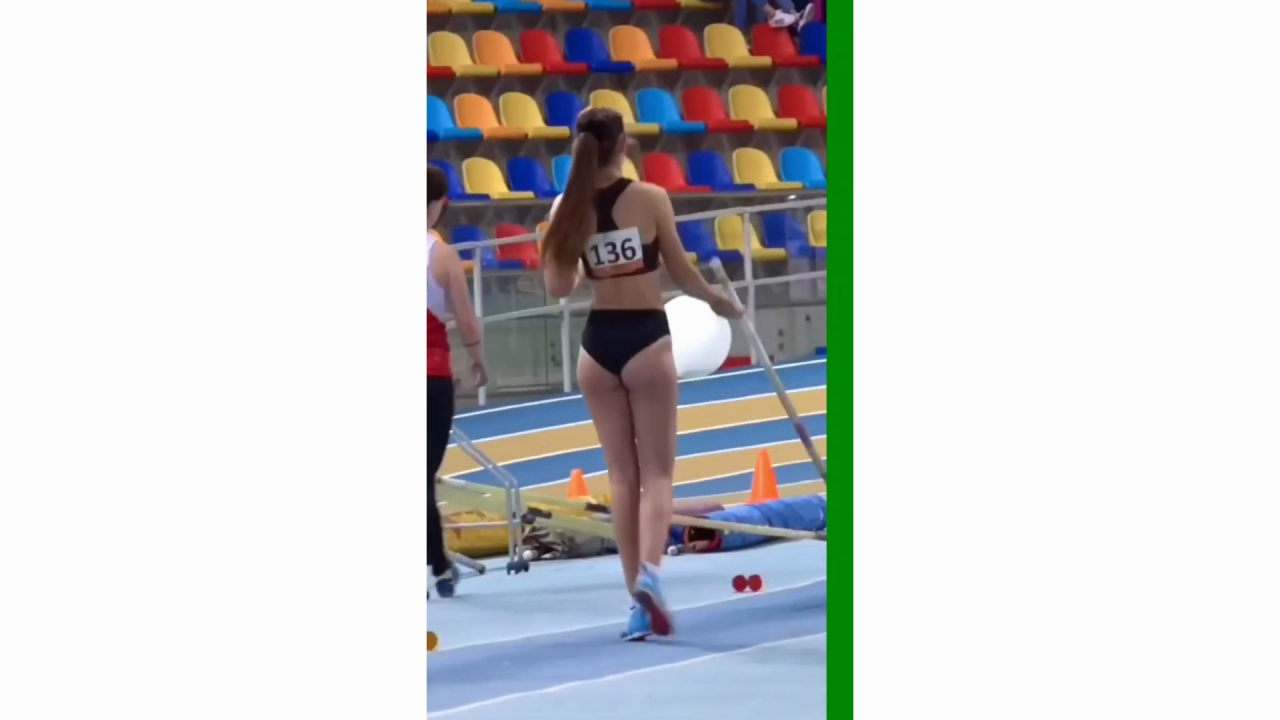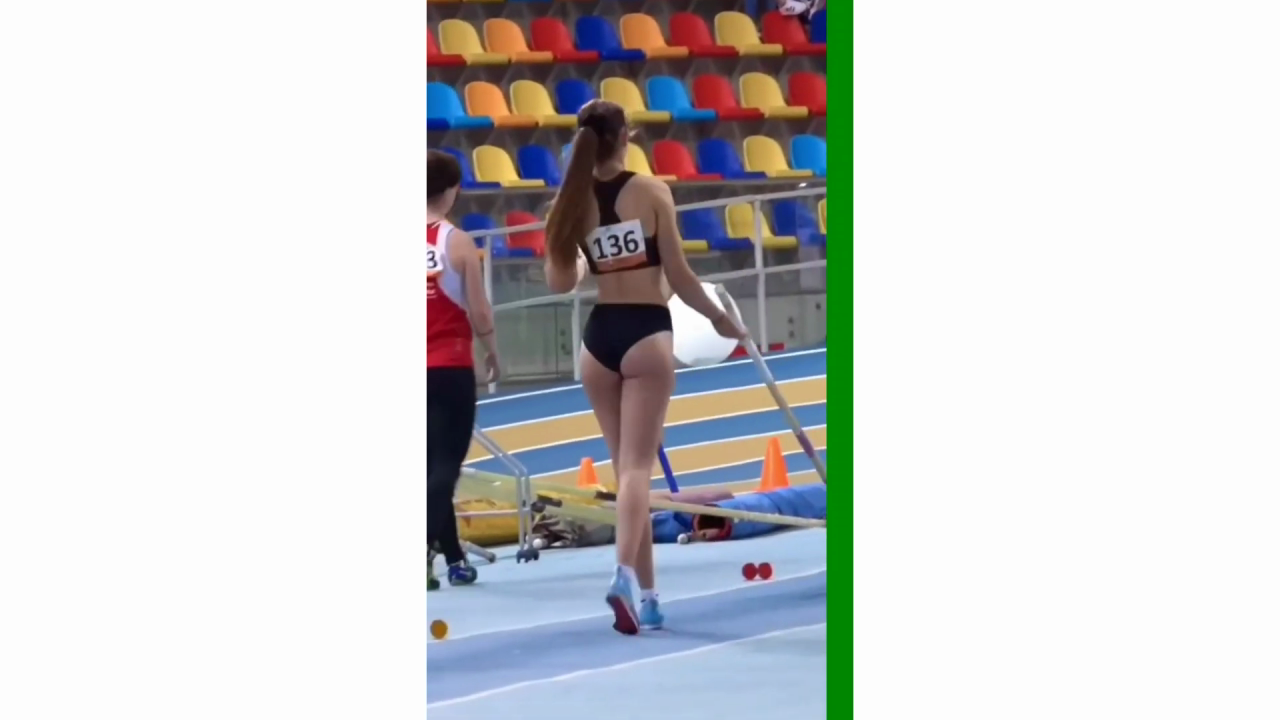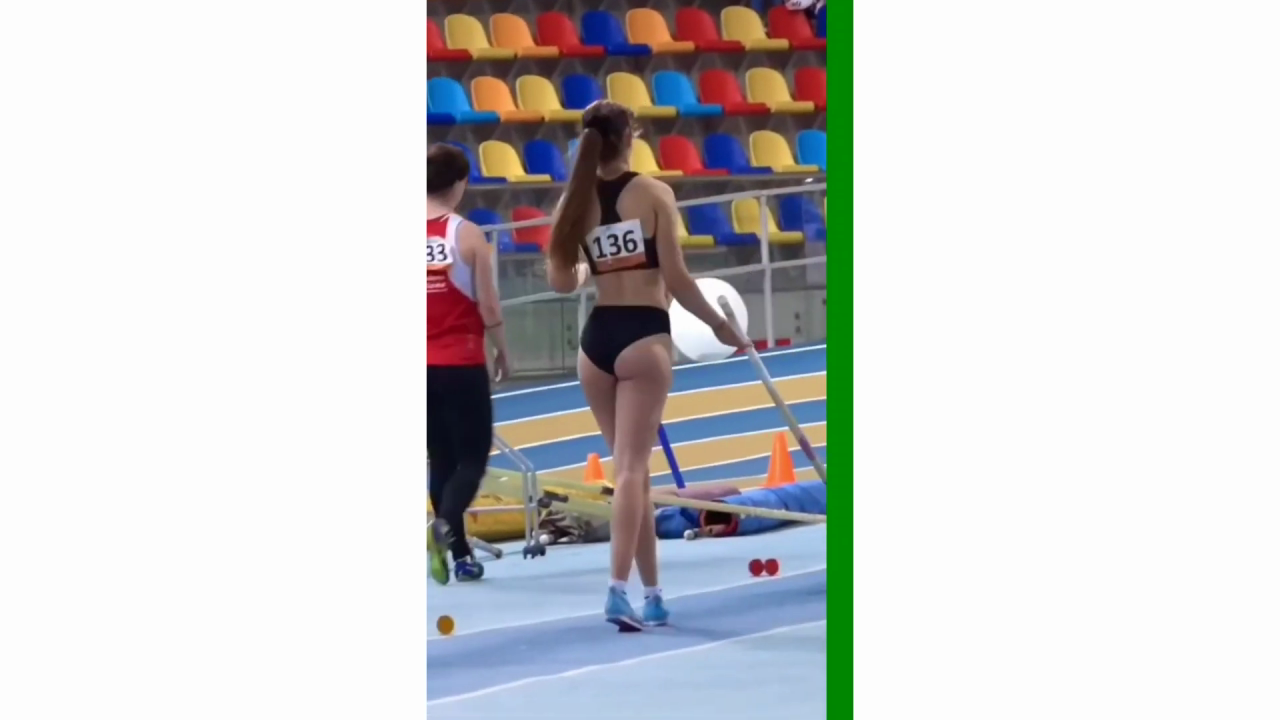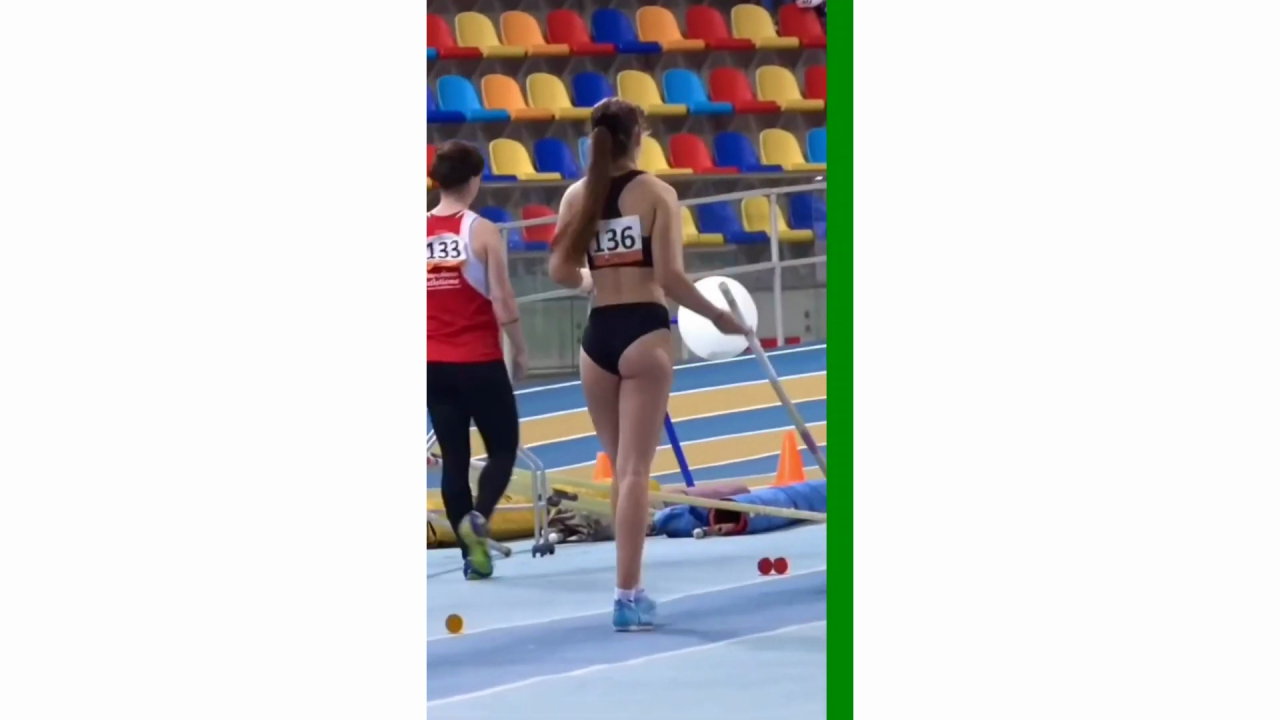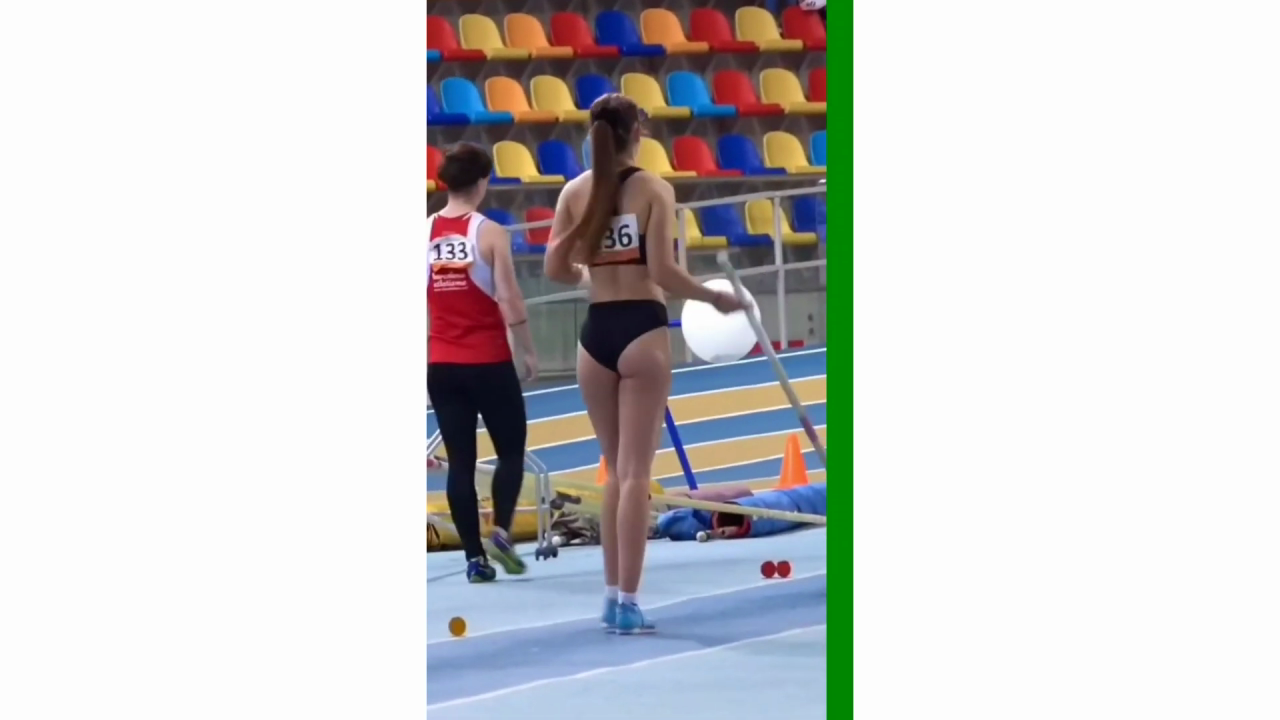
dt=0.1s
person 1, frame 1
left shoulder: (568, 206)
right shoulder: (652, 199)
left elbow: (558, 288)
right elbow: (683, 275)
right wrist: (720, 301)
left hip: (598, 342)
right hip: (646, 340)
left knee: (623, 478)
right knee: (654, 473)
left ankle: (639, 601)
right ankle: (649, 577)
person 1, frame 2
left shoulder: (570, 199)
right shoulder: (653, 191)
left elbow: (559, 282)
right elbow: (678, 275)
right wrist: (719, 317)
left hip: (600, 337)
right hip: (647, 334)
left knee: (626, 469)
right knee: (639, 466)
left ankle: (644, 595)
right ankle: (626, 577)
person 1, frame 3
left shoulder: (571, 199)
right shoulder: (656, 194)
left elbow: (559, 280)
right elbow: (676, 278)
right wrist: (719, 324)
left hip: (597, 338)
right hip: (643, 337)
left knee: (627, 469)
right knee: (632, 468)
left ankle: (651, 593)
right ankle: (620, 589)
person 1, frame 4
left shoulder: (576, 196)
right shoulder: (657, 192)
left elbow: (561, 274)
right elbow: (669, 276)
right wrist: (719, 316)
left hip: (598, 337)
right hip: (645, 334)
left knee: (624, 469)
right knee: (634, 471)
left ankle: (633, 590)
right ankle: (625, 594)
person 1, frame 5
left shoulder: (574, 191)
right shoulder: (654, 189)
left elbow: (556, 269)
right elbow: (663, 273)
right wrist: (715, 296)
left hip: (596, 334)
right hip: (642, 331)
left knee: (616, 470)
right knee: (636, 473)
left ankle: (611, 591)
right ankle: (628, 602)
person 2, frame 1
right shoulder: (440, 253)
right elbow: (465, 320)
right wrist: (479, 359)
right hip: (430, 379)
left knee: (423, 473)
right knee: (422, 475)
left ankle: (442, 569)
person 2, frame 2
right shoulder: (457, 241)
right elbow: (477, 308)
right wrist: (491, 352)
left hip: (418, 370)
right hip: (450, 368)
left knee: (437, 462)
right knee: (445, 464)
left ankle: (455, 559)
right ankle: (428, 544)
person 2, frame 3
right shoulder: (468, 234)
right elbow: (488, 303)
right wrist: (501, 350)
left hip: (421, 365)
right hip: (462, 365)
left knee: (441, 460)
right knee: (474, 456)
left ankle: (462, 555)
right ankle: (442, 526)
person 2, frame 4
left shoulder: (420, 231)
right shoulder: (482, 231)
left elbow: (420, 300)
right elbow: (502, 299)
right wrist: (519, 348)
left hip: (434, 363)
right hip: (479, 362)
left knee: (453, 458)
right knee: (503, 448)
left ankle: (470, 553)
right ankle: (476, 518)
person 2, frame 5
left shoulder: (426, 234)
right shoulder: (490, 233)
right elbow: (509, 300)
right wrist: (529, 352)
left hip: (442, 365)
right hip: (489, 363)
left knee: (460, 462)
right knee: (511, 454)
left ankle: (475, 556)
right ankle: (501, 531)
